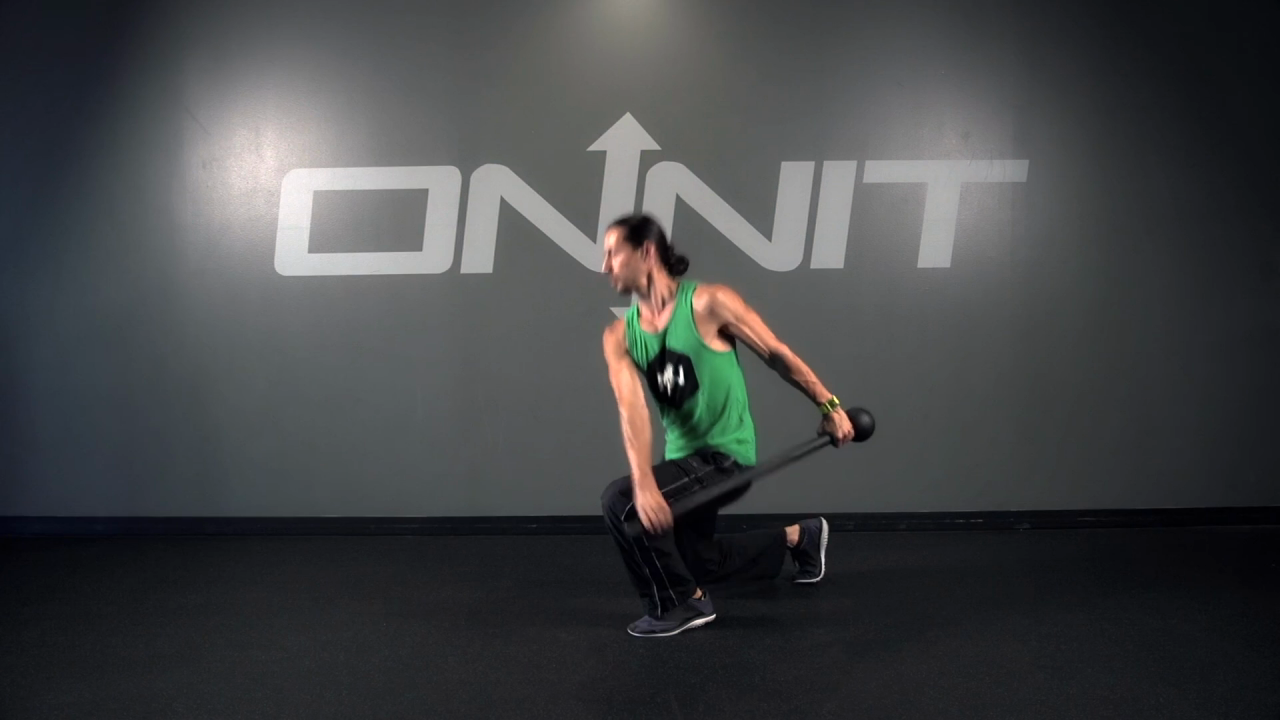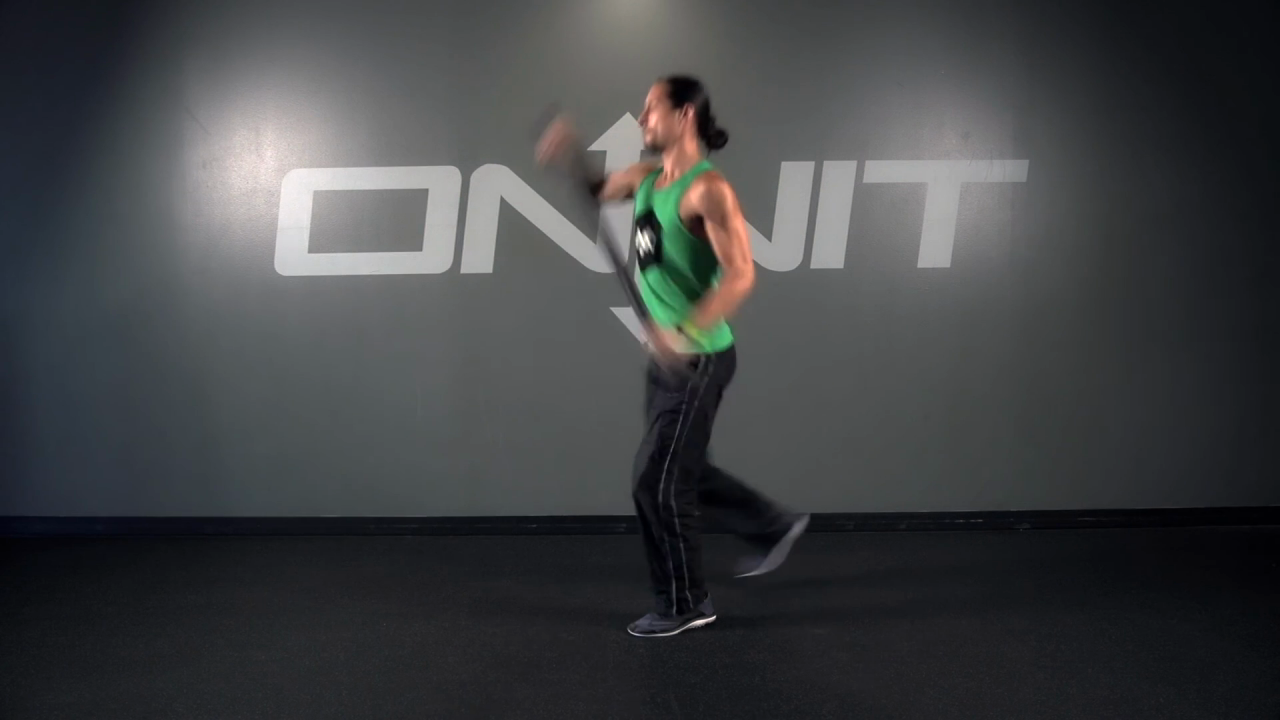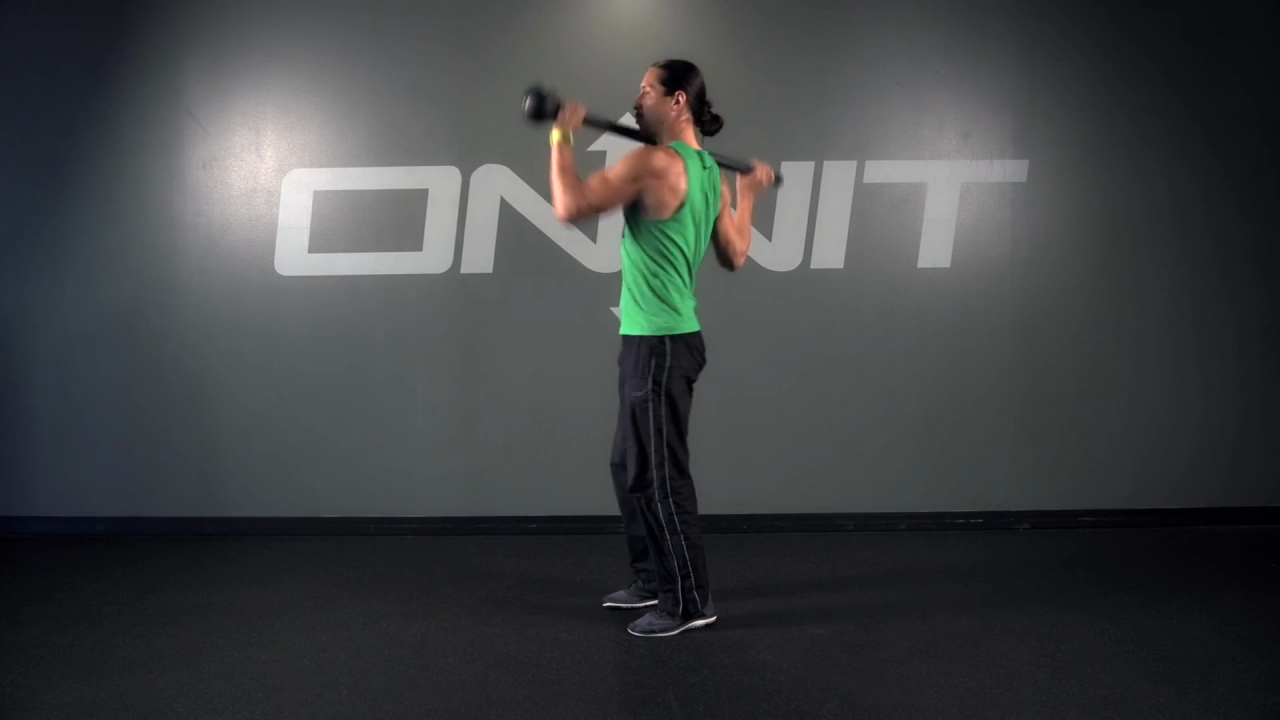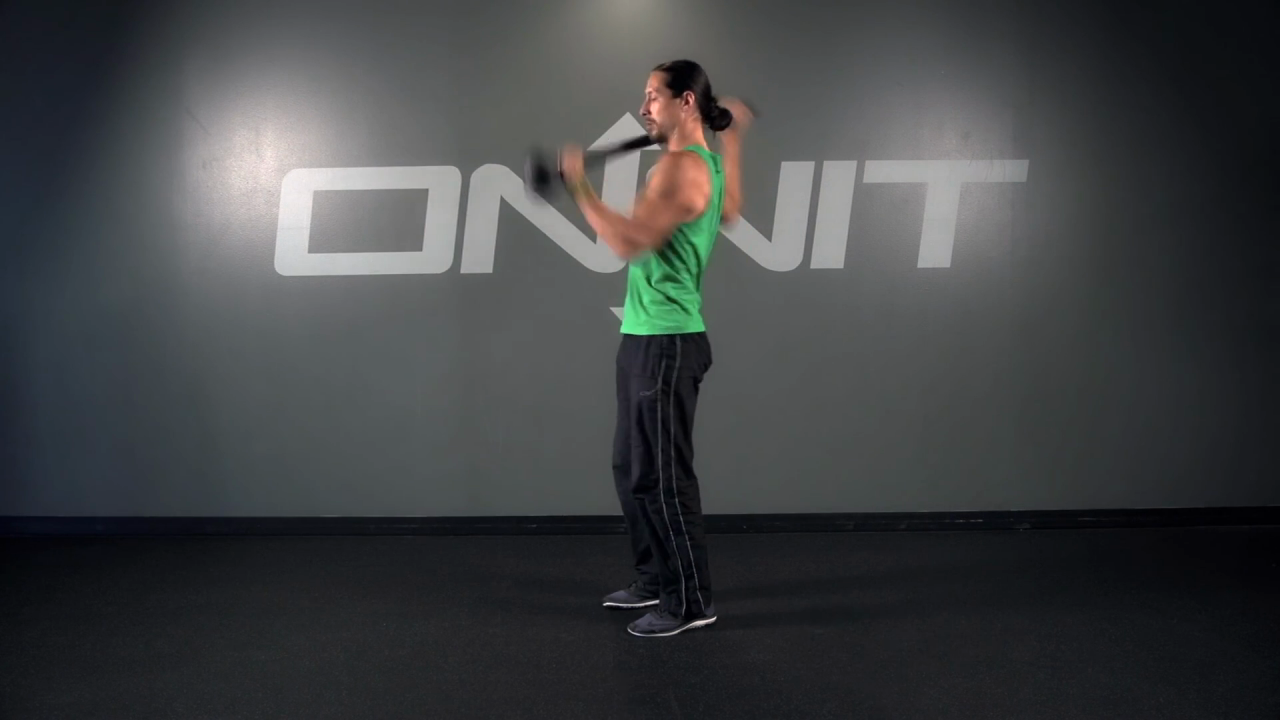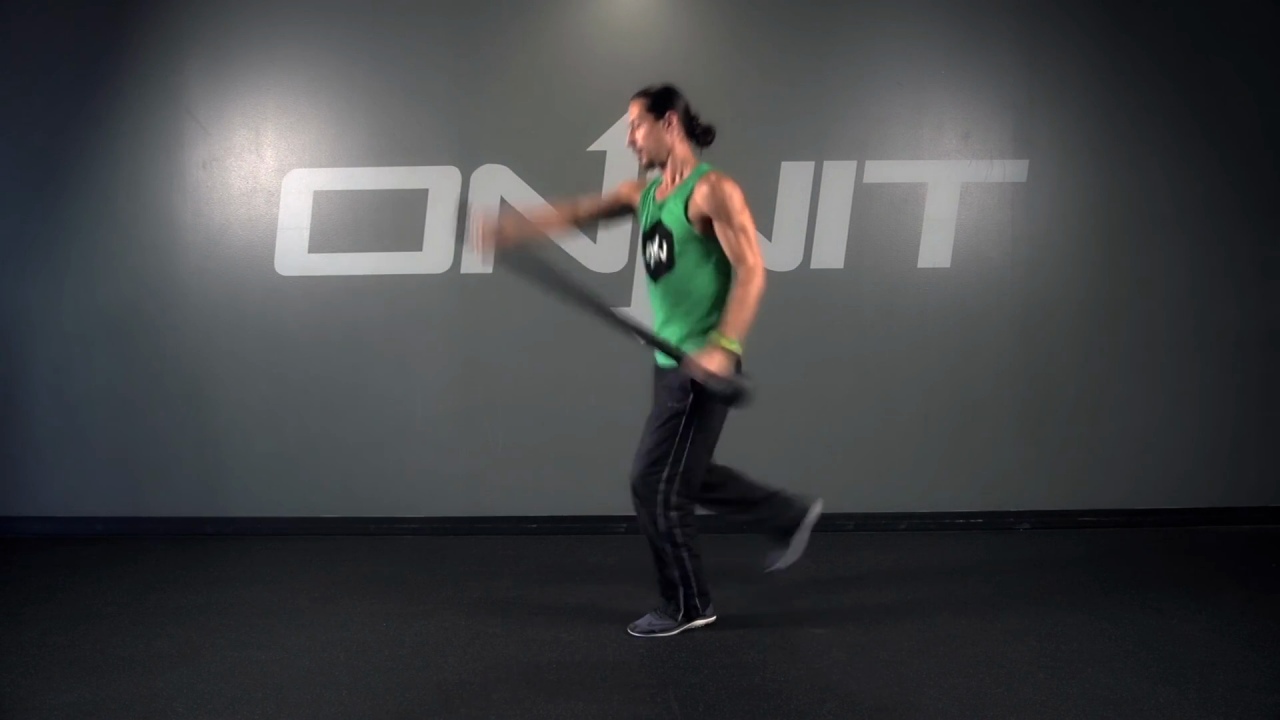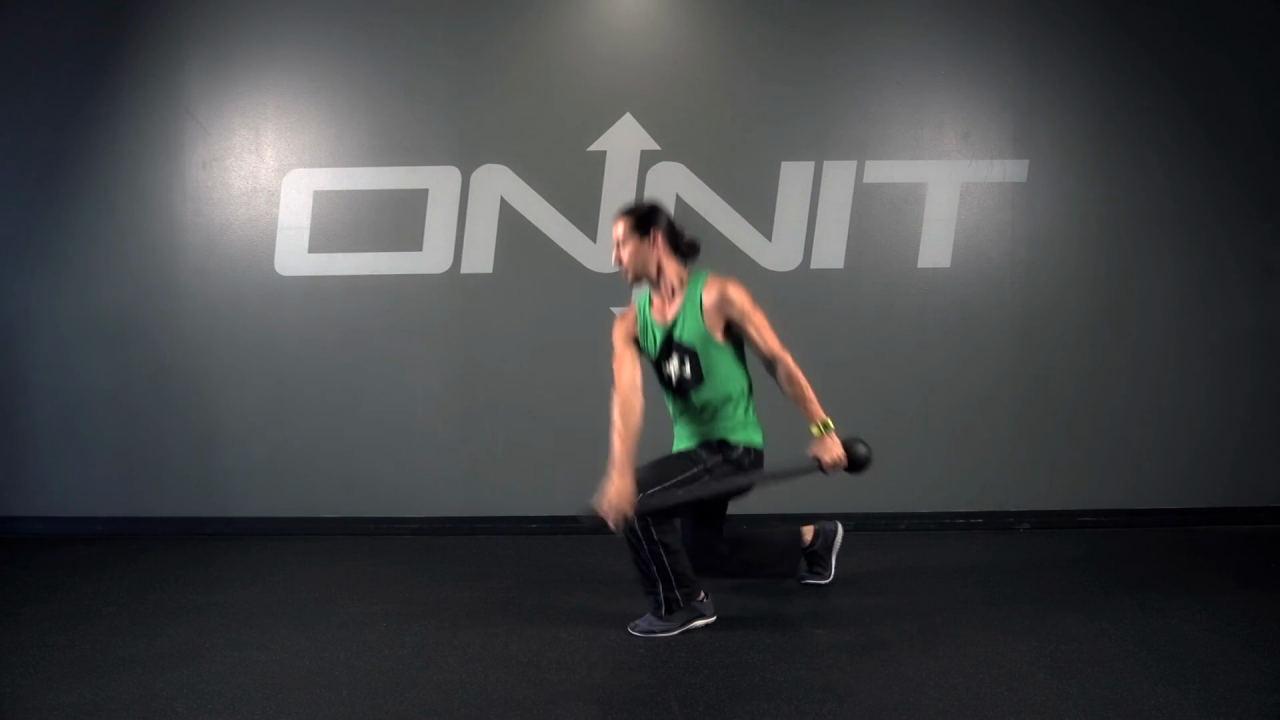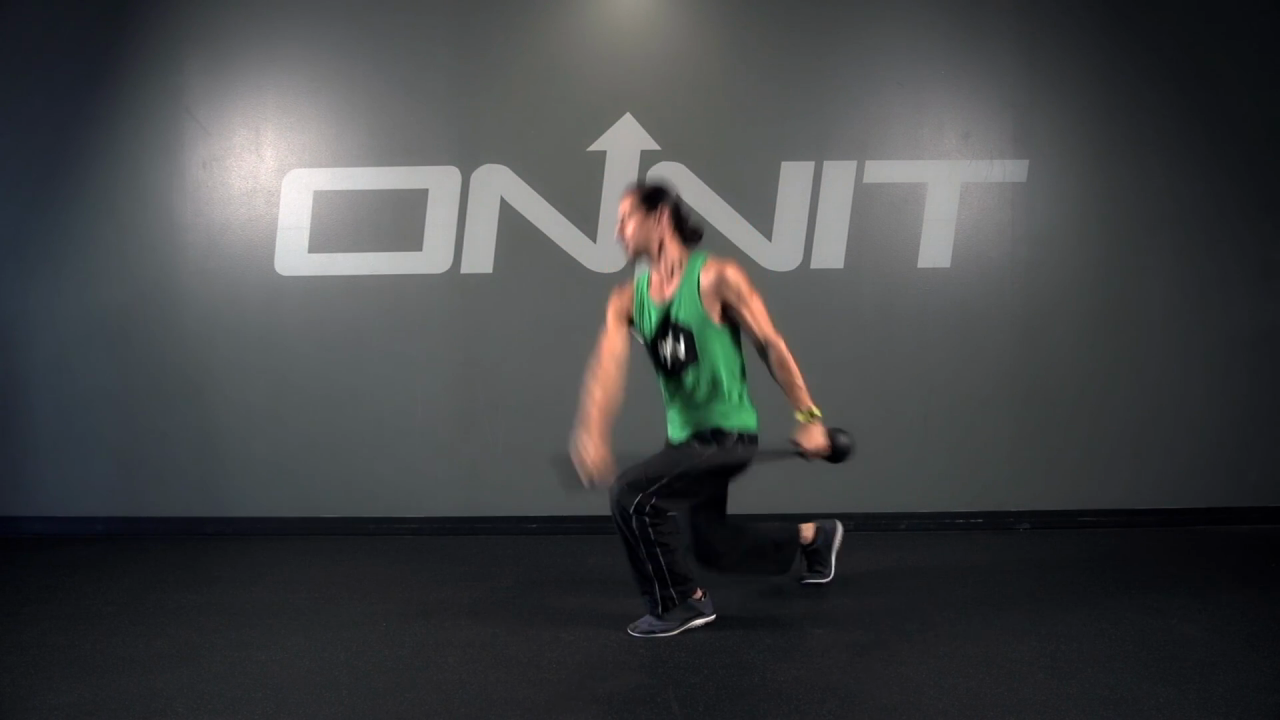
dt=0.4s
person 1, frame 1
left shoulder: (709, 304)
right shoulder: (620, 335)
left elbow: (777, 354)
right elbow: (633, 408)
left wrist: (830, 407)
right wrist: (642, 481)
left hip: (726, 456)
right hip: (685, 456)
left knee: (618, 502)
right knee: (700, 559)
left ankle: (678, 606)
right ankle: (800, 538)
person 1, frame 2
left shoulder: (709, 189)
right shoulder: (649, 176)
left elbow: (741, 274)
right elbow: (599, 190)
left wrist: (689, 330)
right wrist: (564, 155)
left hip: (699, 359)
right hip: (667, 355)
left knee: (658, 481)
right knee: (684, 469)
left ankle: (685, 604)
right ankle: (773, 524)
person 1, frame 3
left shoulder: (655, 162)
right shoulder: (710, 174)
left elbow: (568, 205)
right elbow: (735, 256)
left wrist: (563, 131)
right wrist: (748, 194)
left hip: (660, 343)
right hip: (654, 339)
left knee: (659, 475)
right knee: (630, 468)
left ankle: (690, 601)
right ankle: (655, 578)
person 1, frame 4
left shoulder: (681, 169)
right shoulder: (704, 162)
left elbow: (629, 241)
right elbow: (727, 212)
left wrist: (578, 179)
right wrist: (732, 138)
left hip: (669, 344)
right hip: (643, 340)
left knee: (662, 475)
right knee: (632, 468)
left ankle: (691, 601)
right ankle: (657, 579)
person 1, frame 5
left shoulder: (712, 189)
right shoulder: (646, 190)
left elbow: (750, 271)
right elbow: (578, 213)
left wrist: (721, 345)
right wrist: (515, 224)
left hip: (705, 366)
right hip: (672, 363)
left knee: (656, 483)
right knee: (689, 473)
left ankle: (688, 605)
right ankle: (789, 515)
person 1, frame 6
left shoulder: (717, 296)
right shoulder: (628, 324)
left elbow: (778, 360)
right elbow: (627, 395)
left wrist: (822, 429)
right wrist: (619, 470)
left hip: (734, 448)
right hip: (690, 448)
left knee: (639, 499)
right knee: (705, 552)
left ankle: (684, 604)
right ankle: (814, 539)
person 1, frame 7
left shoulder: (716, 278)
right shoulder: (627, 302)
left elbow: (773, 346)
right elbow: (609, 368)
left wrist: (808, 417)
right wrist: (593, 436)
left hip: (726, 434)
right hip: (685, 437)
left knee: (631, 494)
right knee: (712, 549)
left ankle: (681, 604)
right ankle: (812, 539)
